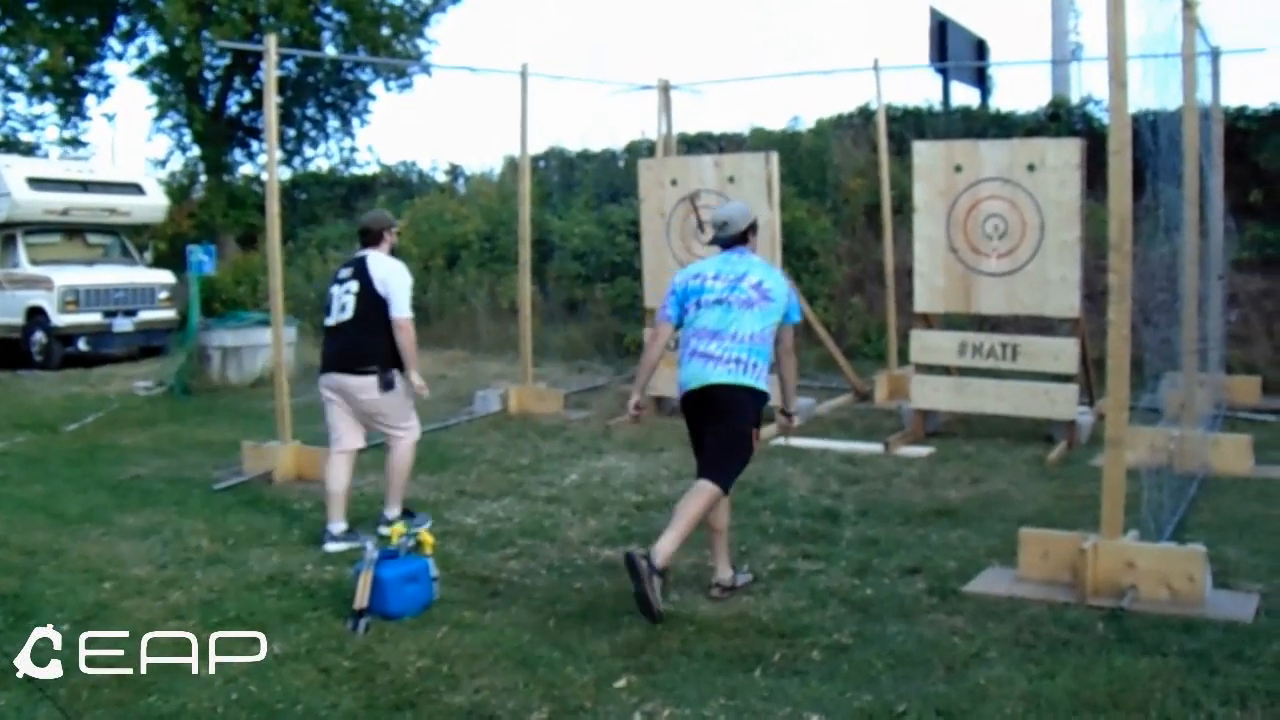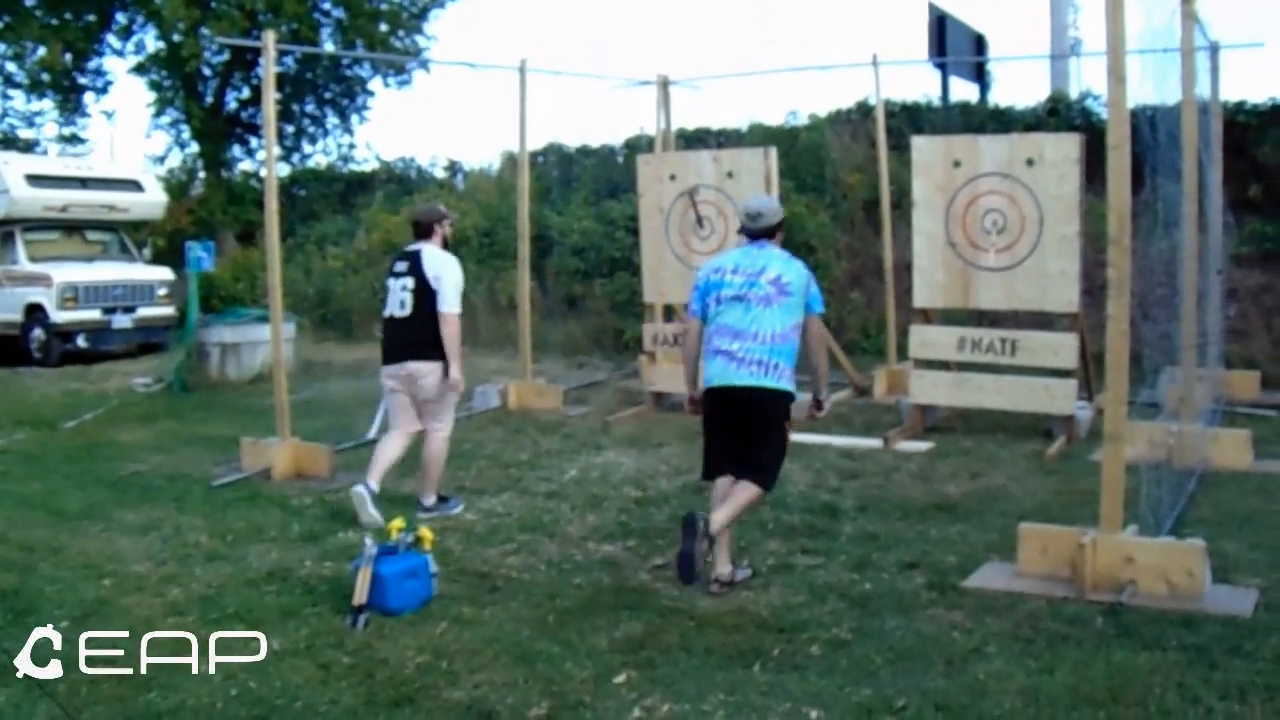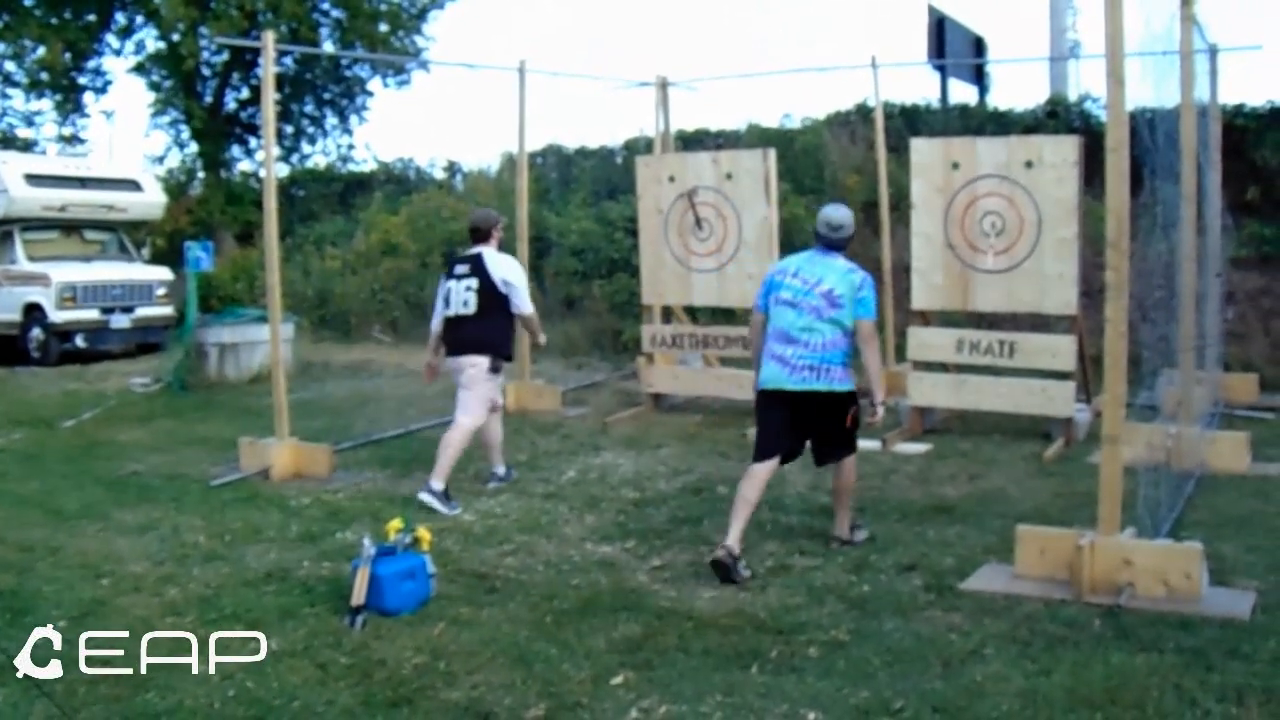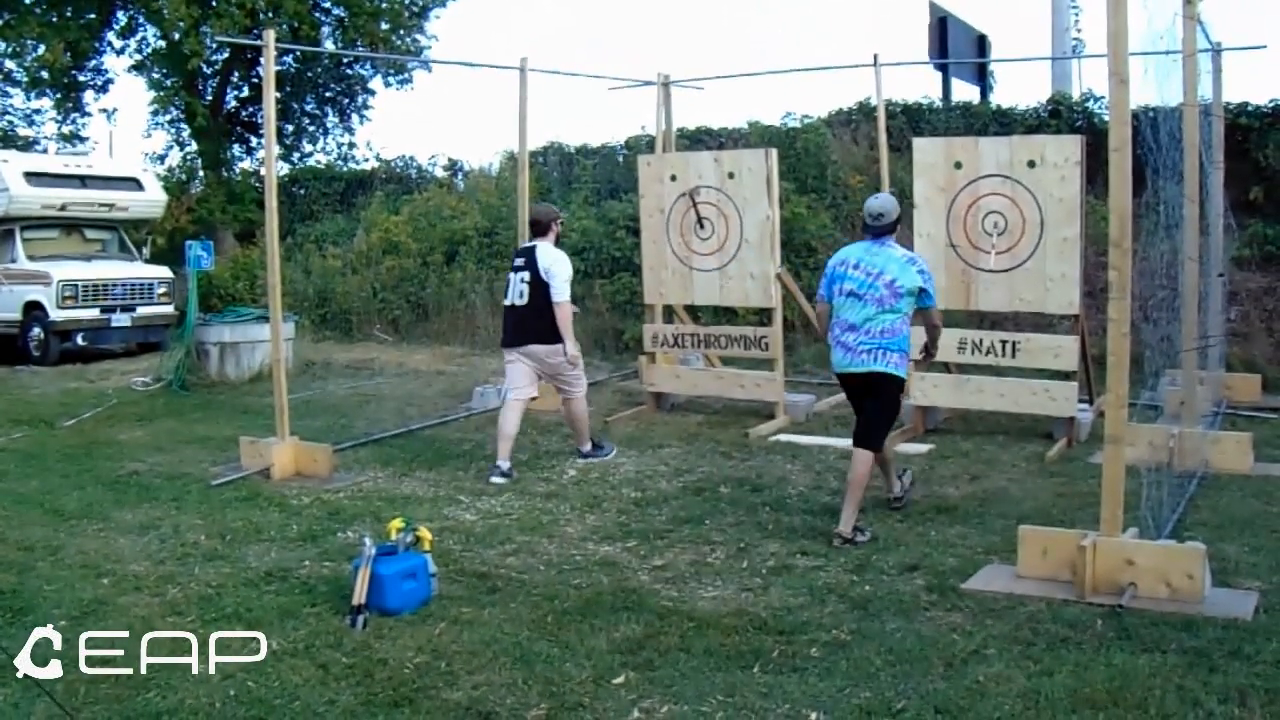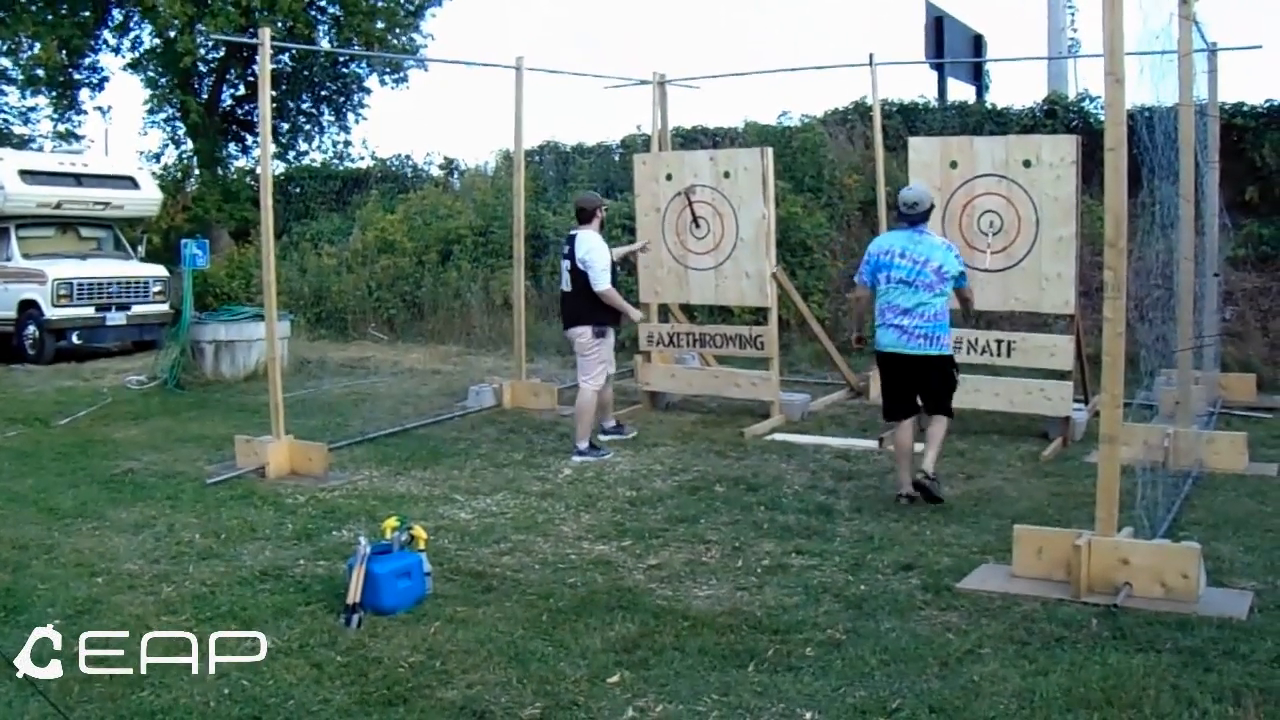
dt=0.5s
person 1, frame 1
left shoulder: (689, 276)
right shoulder: (775, 279)
left elbow: (659, 337)
right elbow: (786, 349)
left wrist: (638, 390)
right wrist: (788, 404)
left hip: (694, 387)
right hip: (741, 387)
left knee: (715, 475)
right knee: (714, 479)
left ankle: (724, 573)
right ankle: (655, 558)
person 1, frame 2
left shoulder: (713, 268)
right shoulder: (796, 270)
left elbow: (692, 333)
right elbow: (814, 336)
left wrist: (691, 386)
right wrist: (821, 391)
left hip: (719, 382)
right hip: (769, 384)
left knee: (722, 472)
right knee: (758, 477)
left ankle: (722, 569)
right ankle: (709, 525)
person 1, frame 3
left shoulder: (781, 268)
right shoulder: (857, 278)
left elbow: (757, 326)
right elbow: (867, 340)
left wrist: (760, 372)
right wrist: (877, 397)
left hip: (775, 382)
right hip: (830, 384)
left knee: (764, 461)
right knee: (843, 453)
left ankle: (731, 544)
right ankle: (843, 529)
person 1, frame 4
left shoulder: (840, 259)
right shoulder: (913, 265)
left elbow: (822, 312)
right elbow: (933, 320)
right wrist: (932, 344)
left hip: (845, 362)
right hip: (885, 365)
left knee: (876, 426)
right knee: (866, 443)
left ankle: (896, 487)
right ankle: (846, 527)
person 1, frame 5
left shoulder: (879, 246)
right shoulder: (947, 250)
left elbow: (861, 296)
right elbow: (966, 297)
left wrist: (858, 330)
right wrist: (968, 314)
left hip: (889, 345)
right hip: (933, 347)
left knee: (902, 416)
right knee: (939, 410)
left ankle: (906, 486)
right ankle: (927, 470)
person 2, frame 1
left shoulder: (342, 272)
right shoulder: (391, 268)
right elbow: (401, 323)
right wrist: (412, 371)
left hip: (332, 373)
right hip: (371, 374)
left knee: (342, 447)
right knee: (405, 436)
left ankle: (336, 530)
right ankle: (393, 514)
person 2, frame 2
left shoulder: (397, 264)
right shoulder: (444, 262)
right elbow: (449, 316)
right wrist: (455, 365)
left hip: (393, 361)
right hip: (429, 362)
left knee: (401, 430)
right knee: (439, 430)
left ankle: (369, 485)
right ankle: (429, 501)
person 2, frame 3
left shoulder: (453, 267)
right shoulder: (505, 264)
left elbow: (439, 316)
right elbow: (524, 311)
left wrist: (433, 356)
right wrist: (538, 335)
left hip: (457, 354)
right hip: (484, 355)
left knee: (492, 406)
right knee: (466, 421)
left ankle: (499, 470)
right ankle: (435, 487)
person 2, frame 4
left shoulder: (517, 258)
right shoulder: (554, 257)
right elbow: (561, 302)
right wrist: (570, 343)
left hip: (516, 342)
right hip: (550, 343)
left knee: (515, 400)
right knee: (575, 393)
left ankle: (501, 464)
right ankle: (587, 448)
person 2, frame 5
left shoulder: (574, 241)
right shoulder: (593, 244)
right elbow: (602, 289)
left wrist: (631, 248)
right wrist: (630, 310)
left hip: (576, 322)
right hip: (593, 325)
left knee: (603, 375)
right knee: (591, 383)
left ankle: (608, 425)
right ankle: (582, 447)
